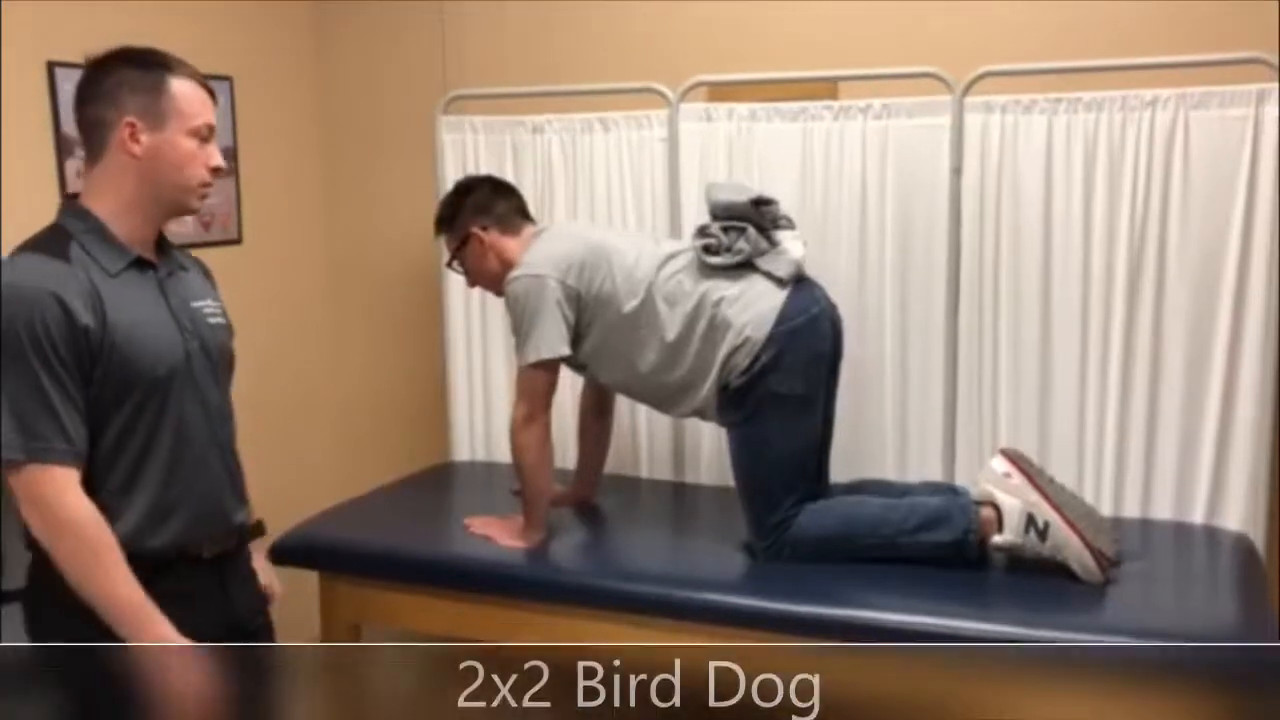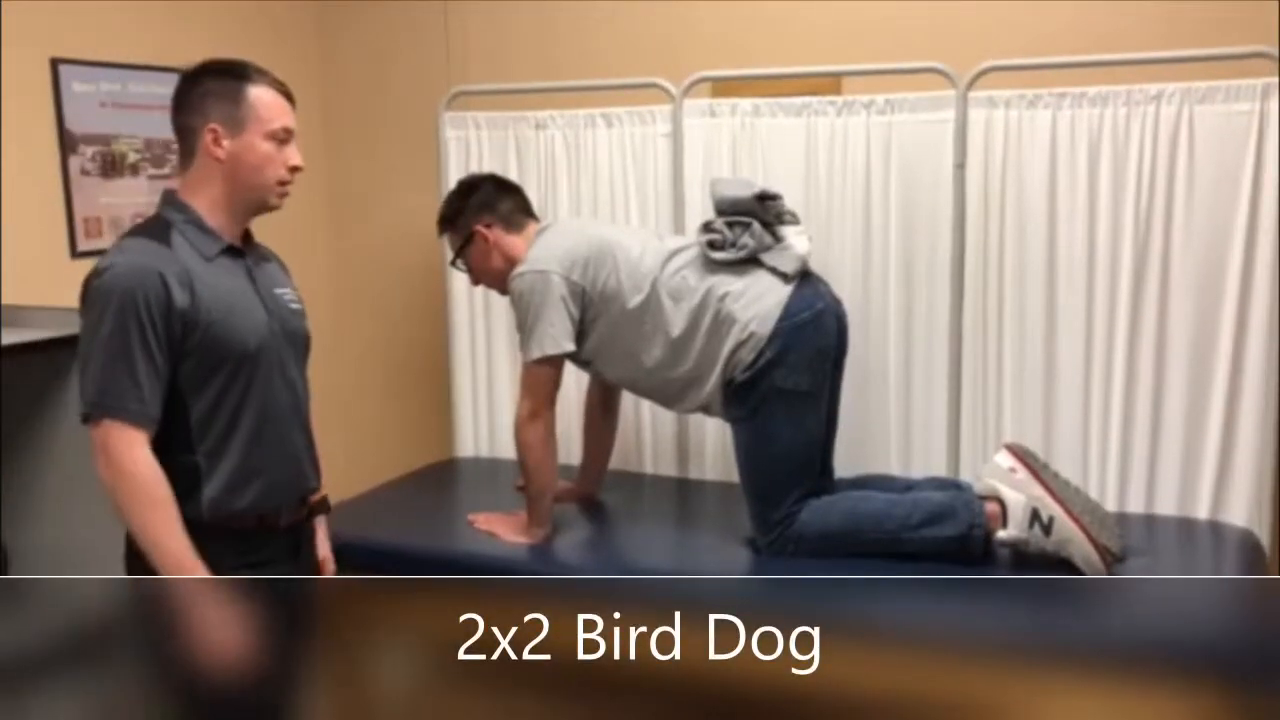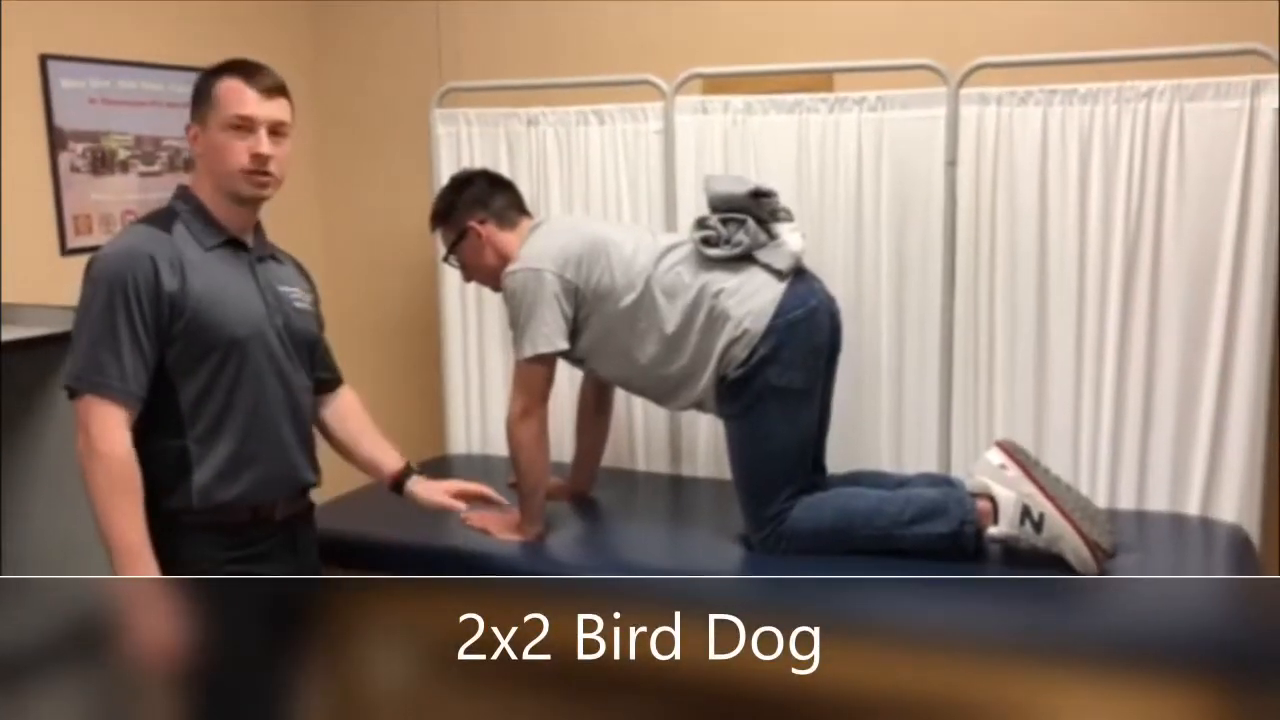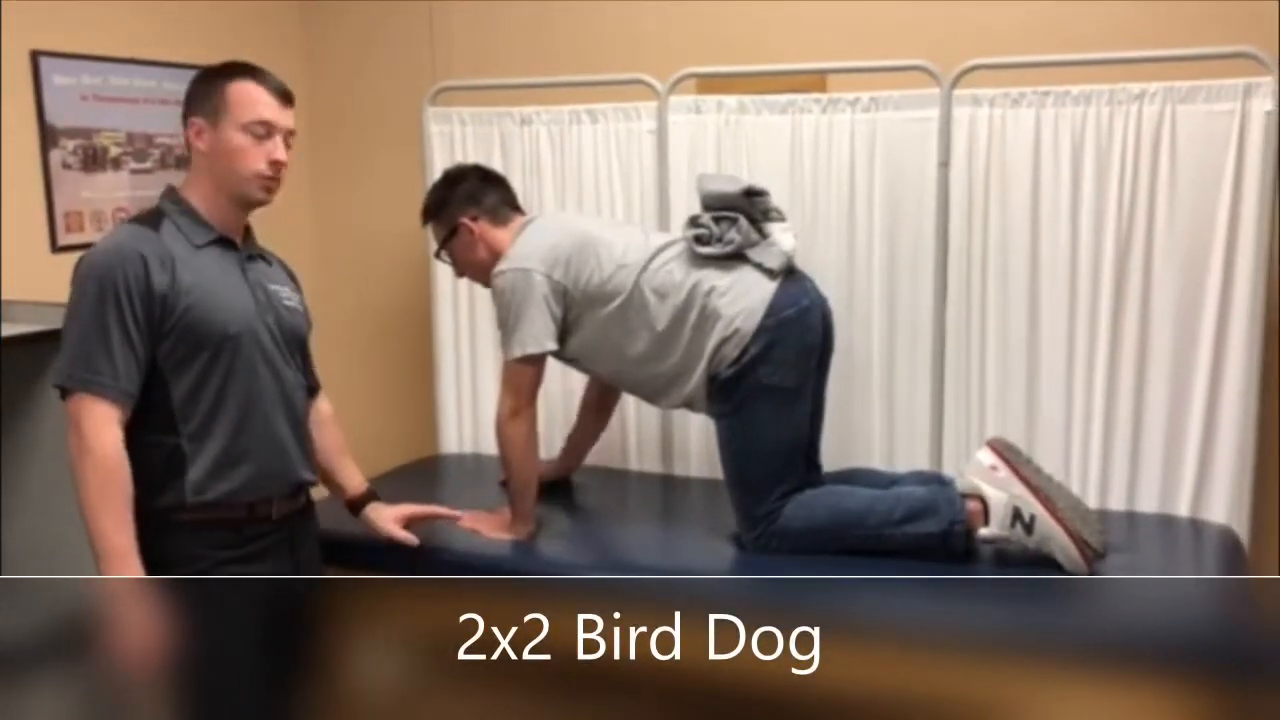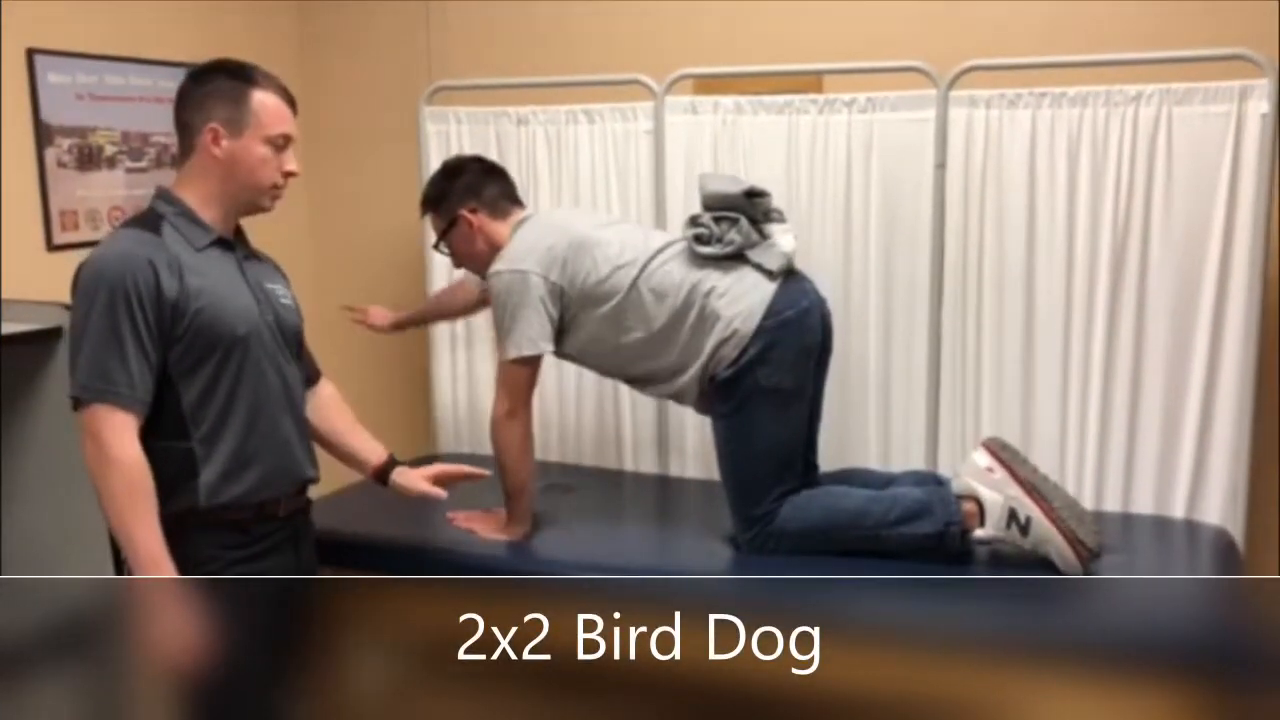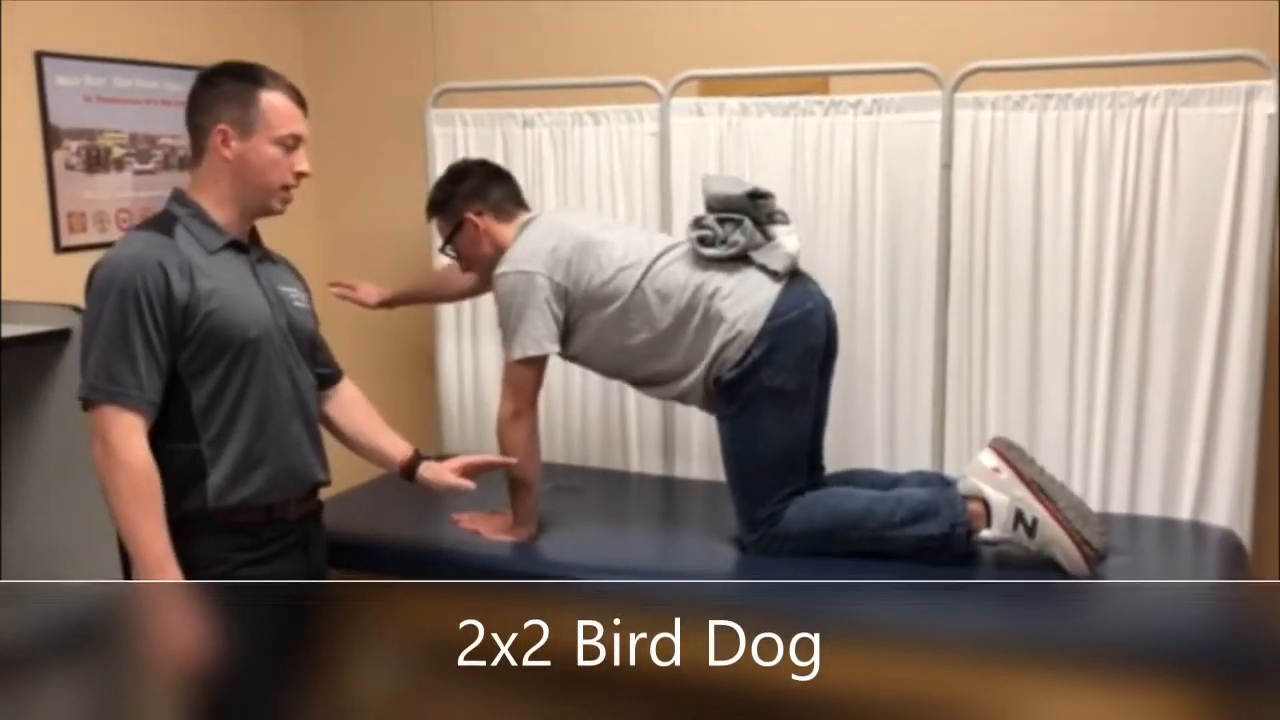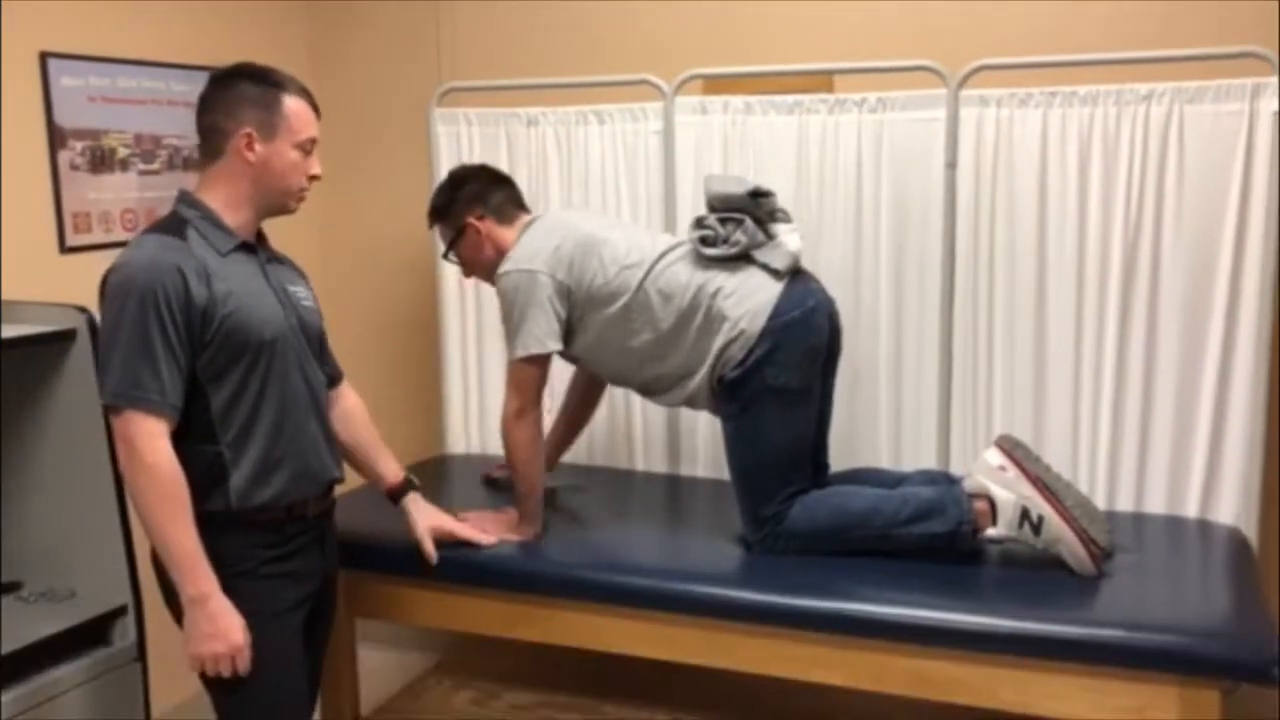
dt=0.7s
person 1, frame 1
left shoulder: (534, 278)
right shoulder: (569, 254)
left elbow: (530, 417)
right elbow: (598, 387)
left wrist: (531, 525)
right wrist: (580, 489)
left hip: (766, 344)
right hip: (795, 316)
left knee: (782, 534)
right knee: (796, 505)
left ankle: (991, 521)
right ankle: (988, 498)
person 1, frame 2
left shoulder: (539, 274)
right shoulder: (573, 251)
left elbow: (535, 414)
right elbow: (605, 387)
left wrist: (535, 522)
right wrist: (584, 485)
left hip: (771, 340)
right hip: (800, 312)
left knee: (785, 530)
right knee: (802, 500)
left ankle: (996, 517)
right ankle: (988, 493)
person 1, frame 3
left shoulder: (532, 272)
right shoulder: (566, 247)
left elbow: (527, 412)
right elbow: (598, 380)
left wrist: (528, 520)
right wrist: (577, 482)
left hip: (764, 338)
right hip: (793, 309)
left knee: (778, 526)
right knee: (795, 494)
left ankle: (988, 513)
right ankle: (982, 489)
person 1, frame 4
left shoulder: (521, 271)
right shoulder: (558, 243)
left elbow: (515, 411)
right elbow: (609, 374)
left wrist: (519, 519)
right wrist: (561, 469)
left hip: (756, 337)
right hip: (785, 307)
left knee: (770, 525)
right knee: (791, 492)
left ankle: (980, 513)
right ankle: (971, 488)
person 1, frame 5
left shoulder: (519, 270)
right shoulder: (545, 235)
left elbow: (511, 412)
right elbow: (479, 287)
left wrist: (514, 519)
right wrist: (399, 318)
left hip: (752, 341)
right hip: (783, 308)
left knee: (765, 525)
right knee: (787, 493)
left ankle: (974, 513)
right ankle: (966, 487)
person 1, frame 6
left shoulder: (525, 272)
right shoulder: (546, 236)
left elbow: (517, 414)
right elbow: (474, 277)
left wrist: (520, 520)
right wrist: (390, 297)
left hip: (756, 342)
right hip: (789, 308)
left knee: (771, 527)
right knee: (791, 495)
left ankle: (979, 511)
right ankle: (974, 485)
person 1, frame 7
left shoulder: (524, 271)
right shoulder: (561, 237)
left elbow: (521, 411)
right elbow: (595, 369)
left wrist: (525, 518)
right wrist: (546, 462)
left hip: (763, 342)
right hip: (792, 309)
left knee: (776, 524)
right knee: (802, 491)
left ankle: (986, 514)
right ankle: (976, 486)
person 2, frame 1
left shoulder: (191, 276)
right elbow: (50, 495)
left wrist: (249, 542)
right wrist: (154, 642)
left hip: (226, 581)
right hip: (118, 610)
person 2, frame 2
left shoulder: (268, 271)
right shoulder: (140, 274)
right elbow: (121, 451)
left wrist: (314, 519)
left hip: (284, 552)
right hip: (212, 562)
person 2, frame 3
left shoulder: (289, 273)
right shoulder: (140, 262)
left elbow: (328, 394)
right elbow: (103, 430)
left wrist: (407, 478)
right wrist: (140, 582)
left hip: (293, 541)
right hip: (203, 557)
person 2, frame 4
left shoulder: (276, 273)
right shoulder: (131, 261)
right elbow: (96, 429)
left wrist: (363, 500)
right wrist: (125, 583)
left hip: (294, 542)
right hip: (201, 557)
person 2, frame 5
left shoulder: (262, 269)
right shoulder: (132, 264)
right elbow: (111, 437)
left wrist: (389, 469)
right wrist: (160, 593)
left hip: (289, 541)
right hip: (205, 558)
person 2, frame 6
left shoulder: (280, 274)
right shoulder: (144, 266)
left elbow: (331, 391)
right elbow: (120, 440)
left wrist: (417, 466)
right wrist: (171, 598)
left hip: (300, 544)
right hip: (219, 561)
person 2, frame 7
left shoulder: (282, 271)
right shoulder: (158, 270)
left elbow: (333, 395)
right elbow: (142, 444)
left wrist: (406, 495)
right wrist: (201, 598)
left hip: (311, 540)
right hip: (236, 556)
